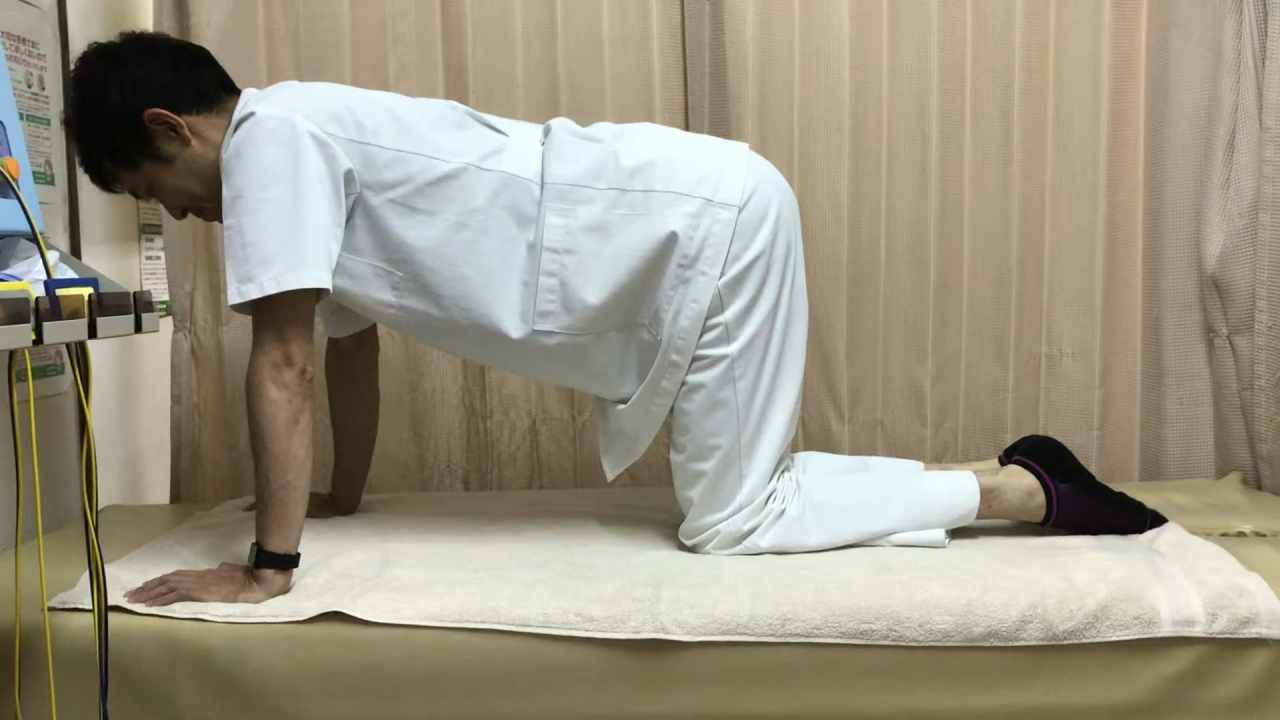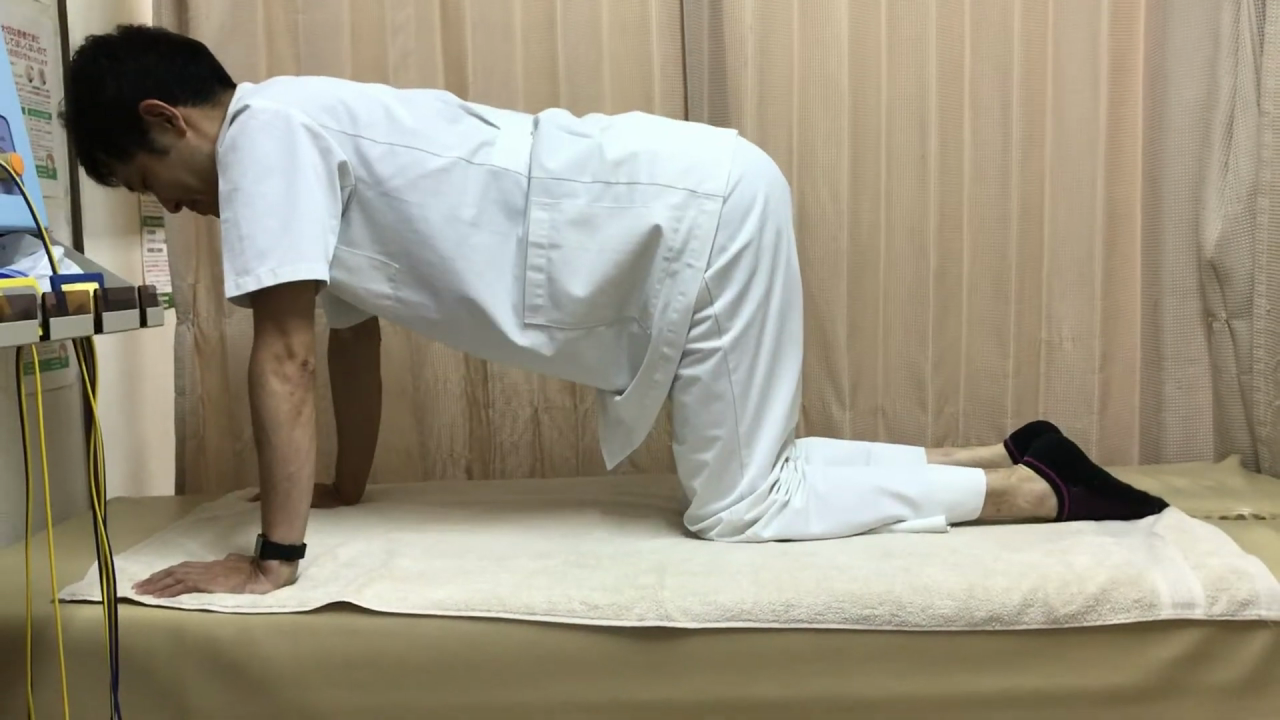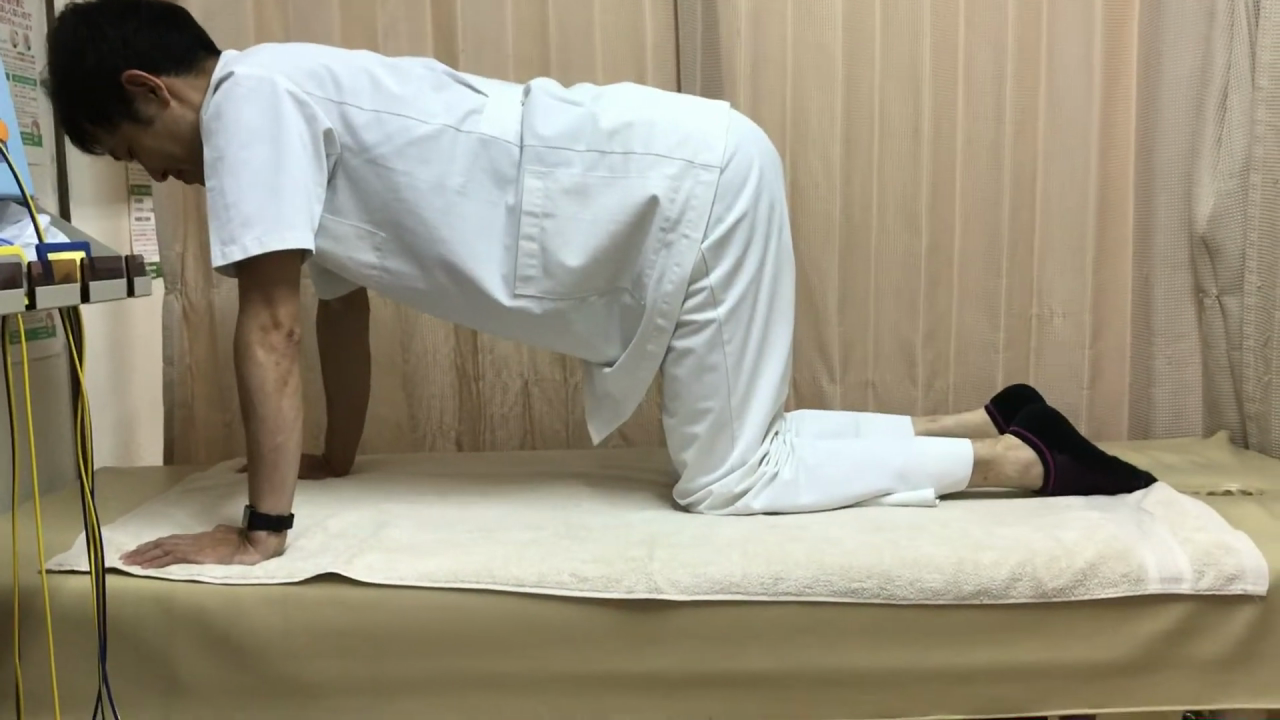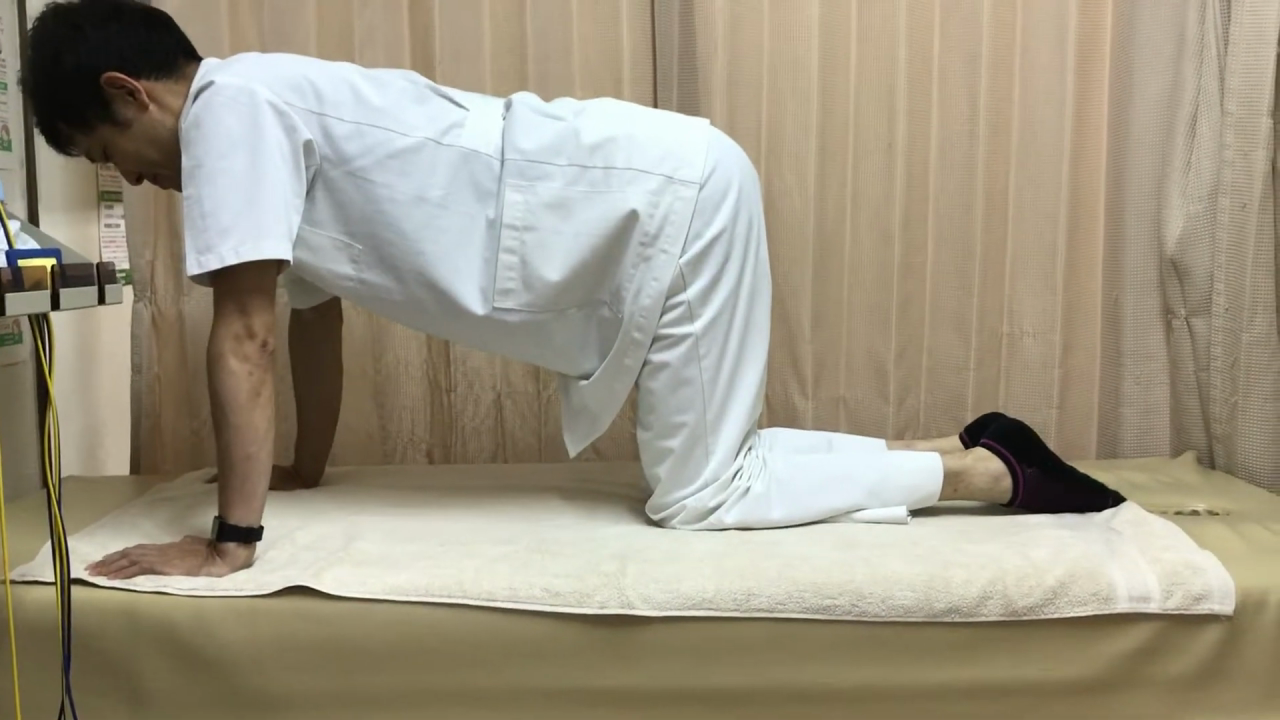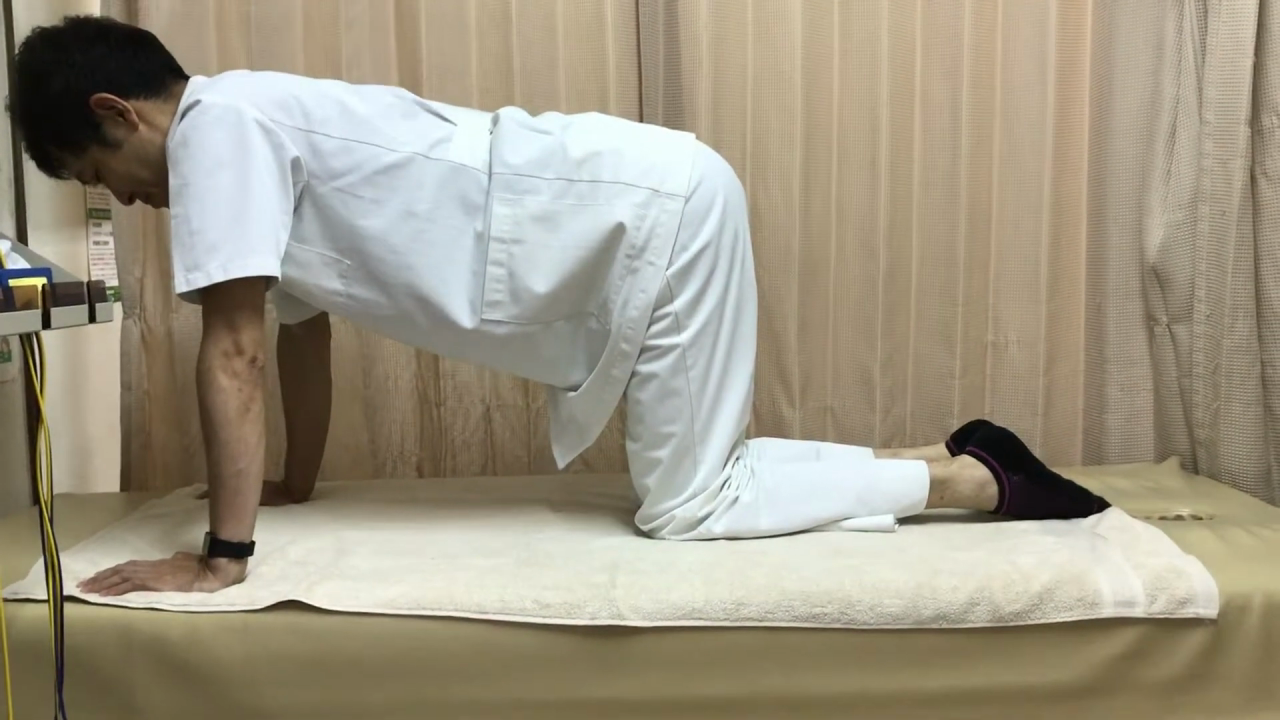
dt=1s
person 1, frame 1
left shoulder: (267, 136)
right shoulder: (316, 145)
left elbow: (281, 367)
right elbow: (349, 342)
left wrist: (269, 562)
right wrist: (342, 495)
left hip: (708, 221)
right hip: (695, 224)
left knee: (728, 523)
right knee: (739, 490)
left ankle: (1024, 492)
right ankle: (998, 468)
person 1, frame 2
left shoulder: (262, 128)
right shoulder: (314, 139)
left elbow: (281, 359)
right elbow: (351, 332)
left wrist: (275, 553)
right wrist: (346, 483)
left hip: (699, 209)
right hip: (690, 209)
left knee: (736, 510)
right knee: (746, 478)
left ankle: (1032, 489)
right ankle: (1010, 455)
person 1, frame 3
left shoulder: (249, 96)
right shoulder: (302, 105)
left elbow: (267, 329)
right elbow: (341, 300)
left wrist: (262, 524)
right wrist: (337, 454)
left hip: (694, 178)
right hip: (679, 181)
left knee: (725, 481)
right knee: (735, 449)
left ankle: (1019, 458)
right ankle: (985, 423)
person 1, frame 4
left shoulder: (227, 105)
right shoulder: (278, 113)
left elbow: (241, 339)
right elbow: (313, 312)
left wrist: (231, 536)
right wrist: (306, 468)
left hip: (671, 195)
right hip: (653, 202)
left knee: (699, 496)
right knee: (706, 465)
left ankle: (989, 472)
right ankle: (960, 446)
person 1, frame 5
left shoulder: (214, 123)
right shoulder: (264, 131)
left elbow: (231, 356)
right elbow: (301, 328)
left wrist: (223, 552)
right wrist: (296, 483)
left hip: (657, 207)
right hip: (639, 216)
left knee: (687, 506)
right knee: (692, 476)
left ankle: (973, 479)
right ankle: (949, 454)
